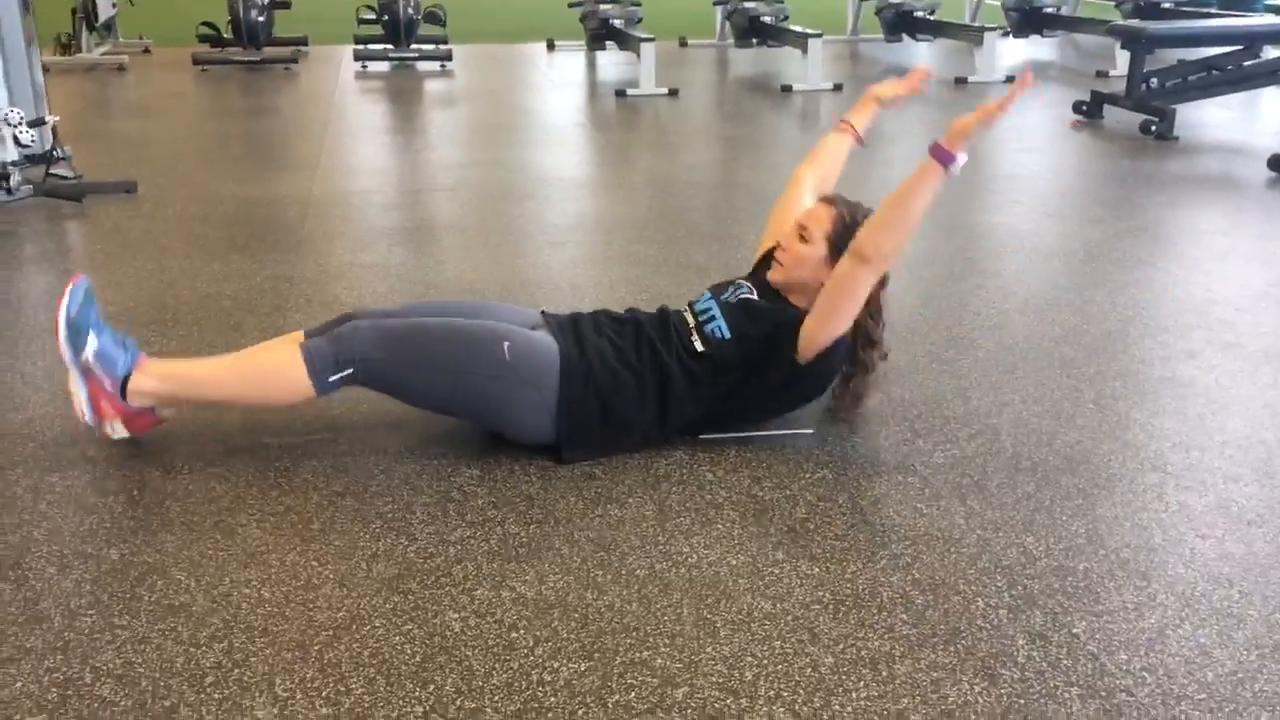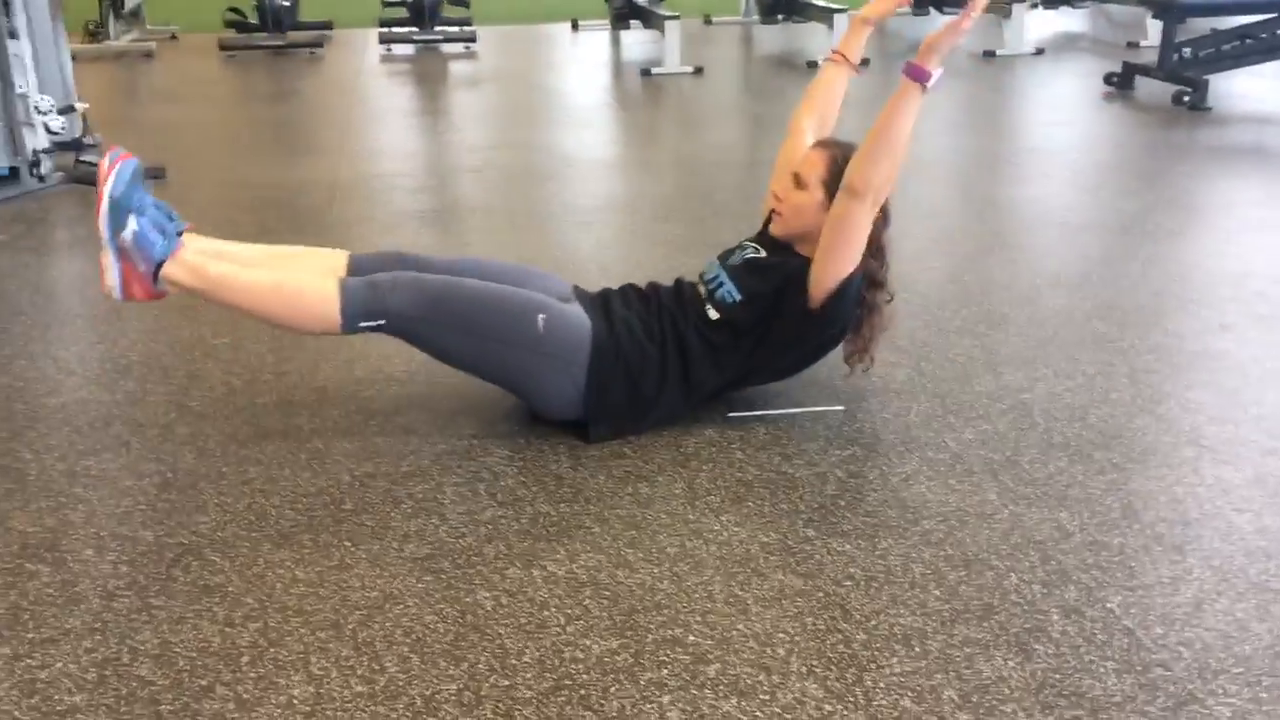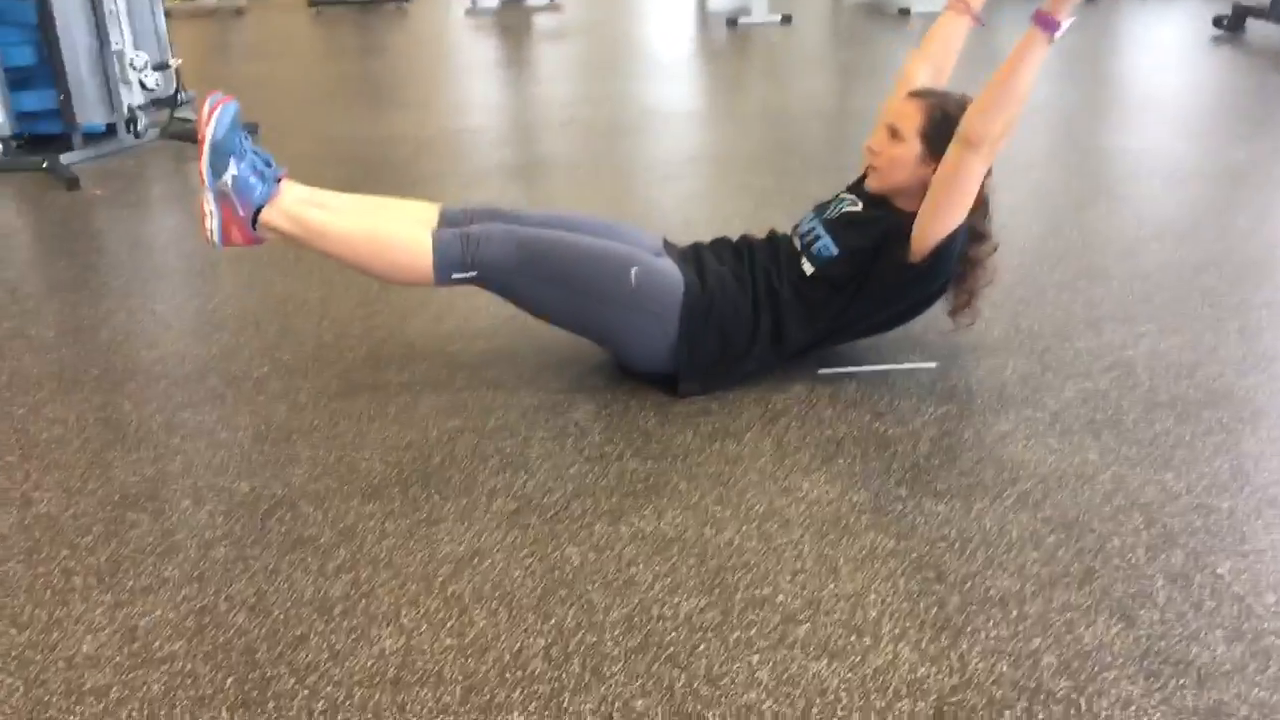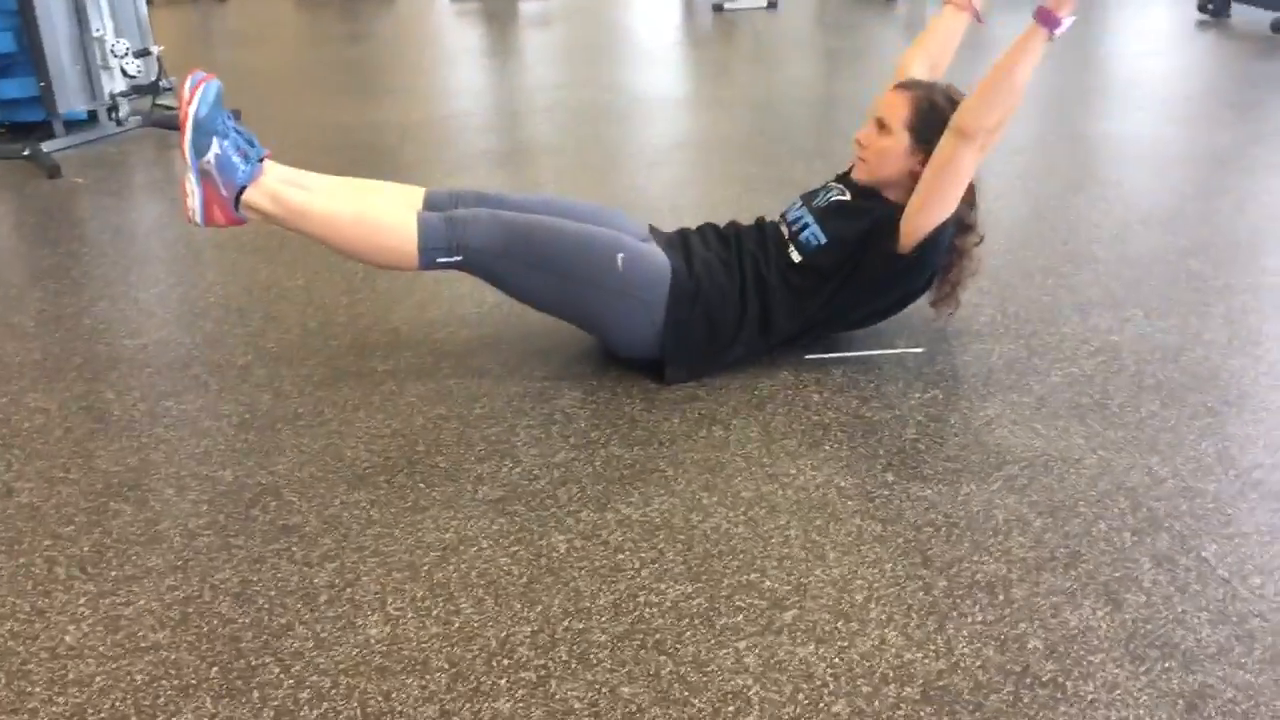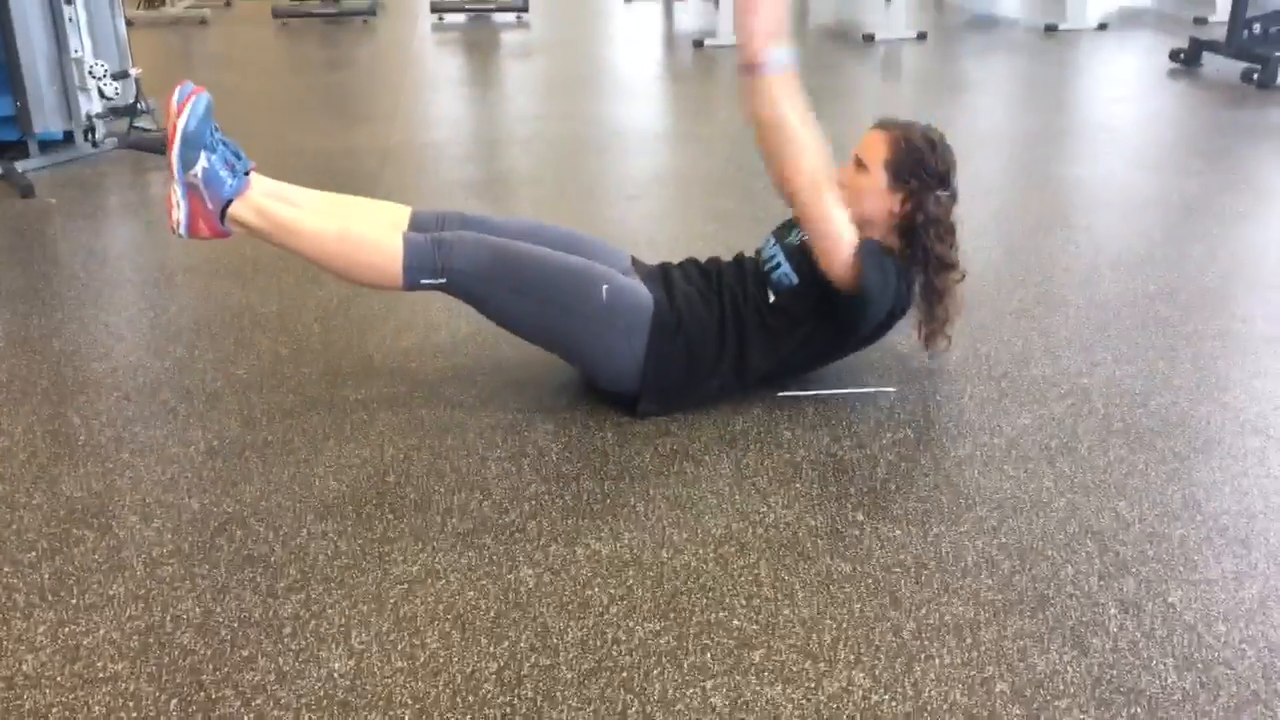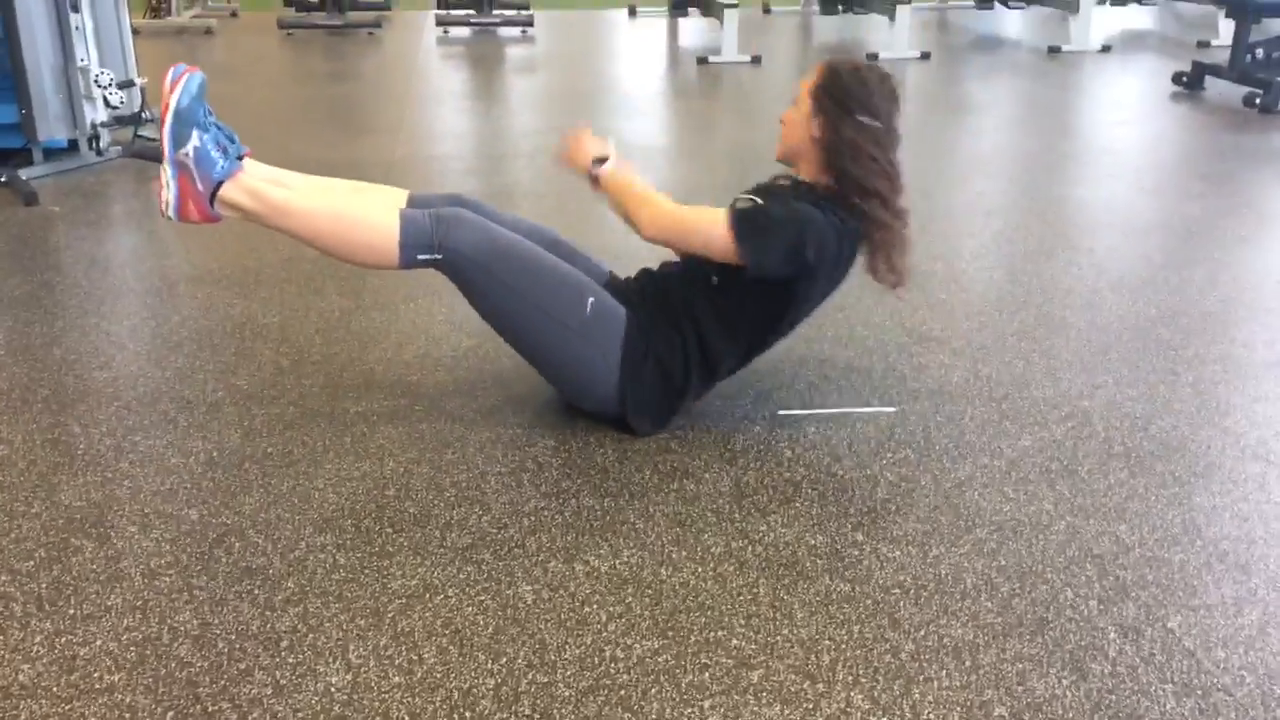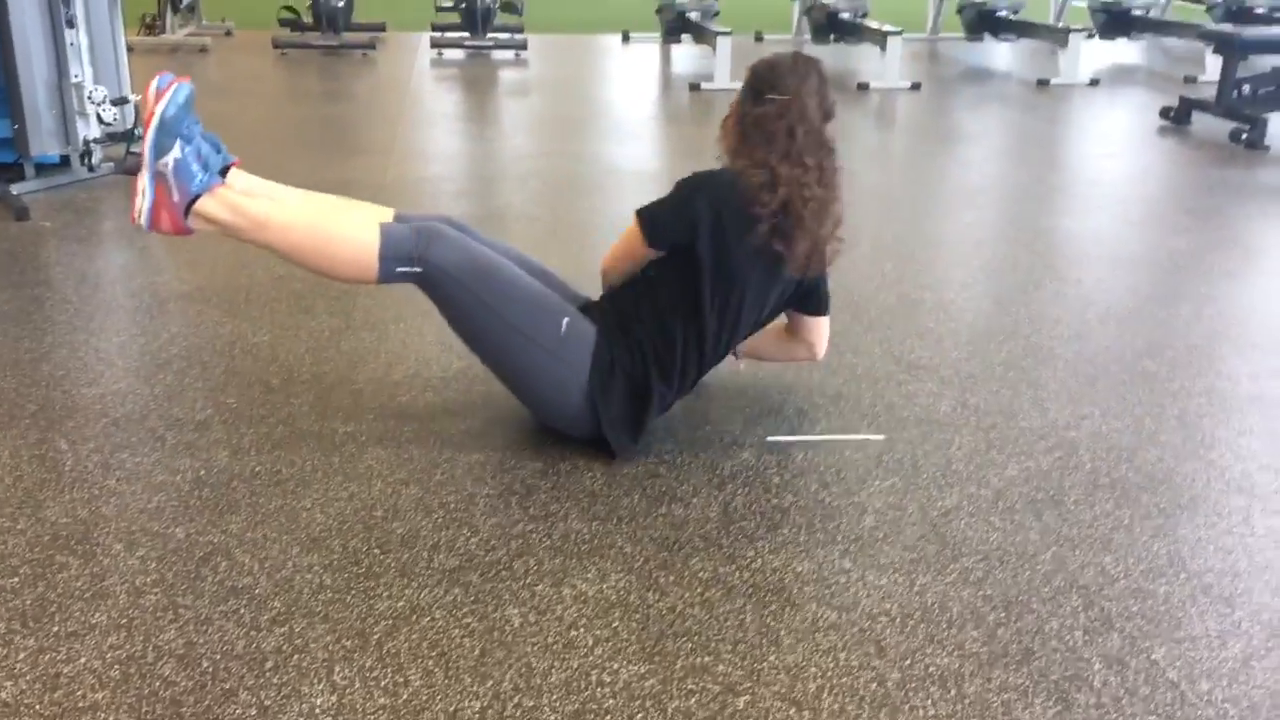
dt=0.3s
person 1, frame 1
left shoulder: (804, 349)
right shoulder: (767, 286)
left elbow: (871, 253)
right elbow: (808, 188)
left wrist: (945, 152)
right wrist: (860, 115)
left hip: (568, 398)
right hip: (560, 343)
left knee: (354, 354)
right knee: (355, 324)
left ankle: (131, 382)
right ankle: (139, 381)
person 1, frame 2
left shoulder: (816, 301)
right shoulder: (778, 246)
left elbow: (863, 189)
right elbow: (807, 138)
left hip: (594, 372)
right hip: (587, 318)
left knee: (387, 300)
right knee: (385, 267)
left ankle: (165, 260)
right ankle: (177, 250)
person 1, frame 3
left shoulder: (918, 252)
right shoulder: (876, 202)
left elbow: (975, 141)
right elbow: (923, 88)
left hip: (689, 325)
right hip: (682, 274)
left knee: (481, 253)
right knee: (477, 220)
left ankle: (262, 206)
right ankle: (268, 198)
person 1, frame 4
left shoulder: (902, 249)
right shoulder: (863, 189)
left elbow: (969, 134)
right elbow: (916, 84)
left hip: (675, 310)
right hip: (668, 255)
left knee: (464, 236)
right knee: (465, 206)
left ankle: (250, 188)
right ankle: (257, 179)
person 1, frame 5
left shoulder: (877, 283)
right shoulder: (845, 225)
left elbow: (812, 192)
right elbow: (781, 140)
left hip: (655, 348)
right hip: (652, 291)
left knee: (449, 257)
right knee: (450, 223)
left ankle: (228, 204)
right ankle: (240, 188)
person 1, frame 6
left shoulder: (813, 229)
right shoulder: (801, 195)
left elbow: (661, 224)
left wrist: (599, 164)
right wrist: (631, 171)
left hip: (629, 365)
right hip: (628, 309)
left knee: (446, 236)
right knee: (455, 209)
left ankle: (223, 188)
right ankle: (236, 172)
person 1, frame 7
left shoulder: (716, 195)
right shoulder: (801, 221)
left elbow: (617, 269)
right elbow: (812, 341)
left hip: (601, 383)
right hip: (601, 343)
left knee: (426, 249)
right knee: (441, 229)
left ankle: (194, 201)
right ankle: (220, 183)
